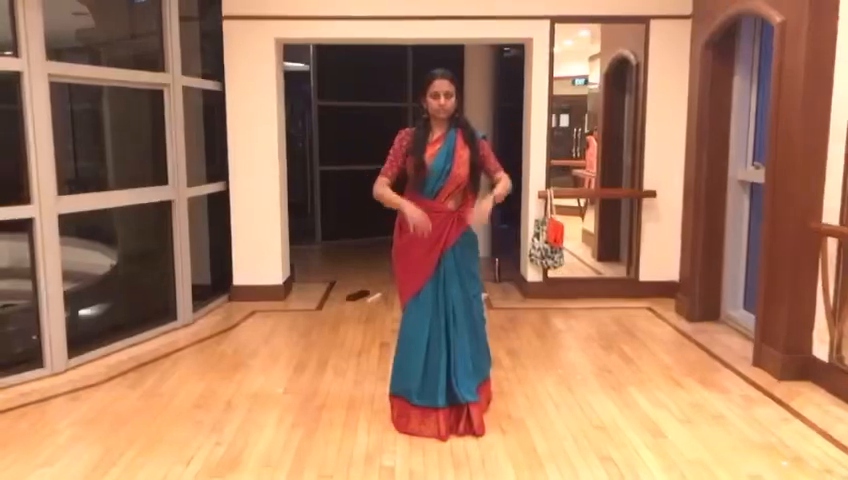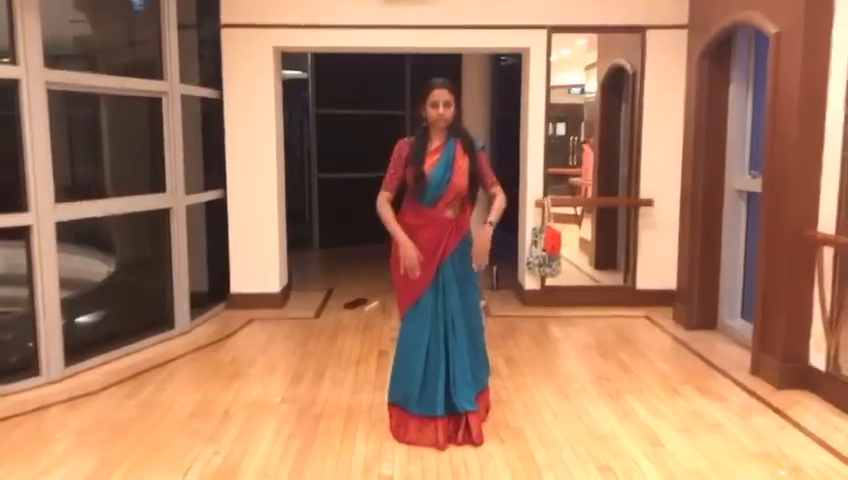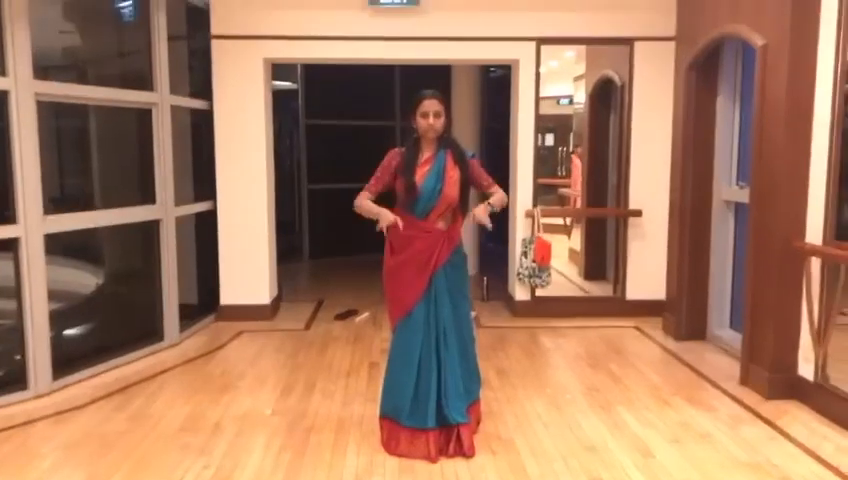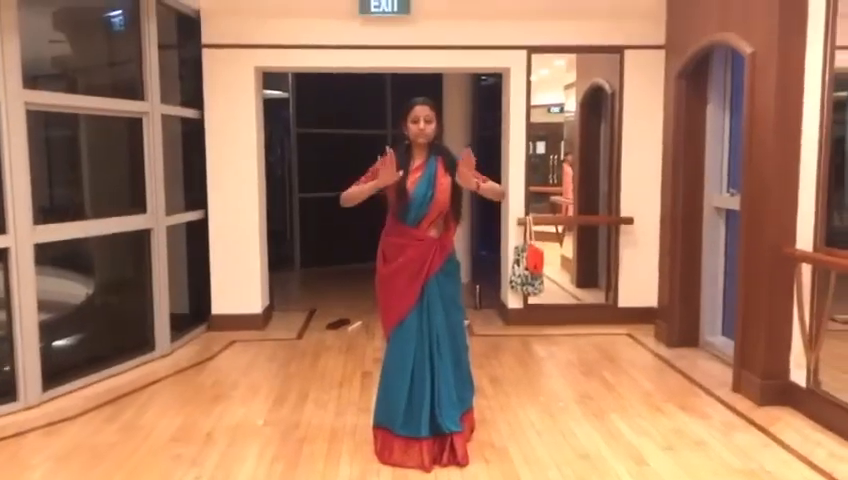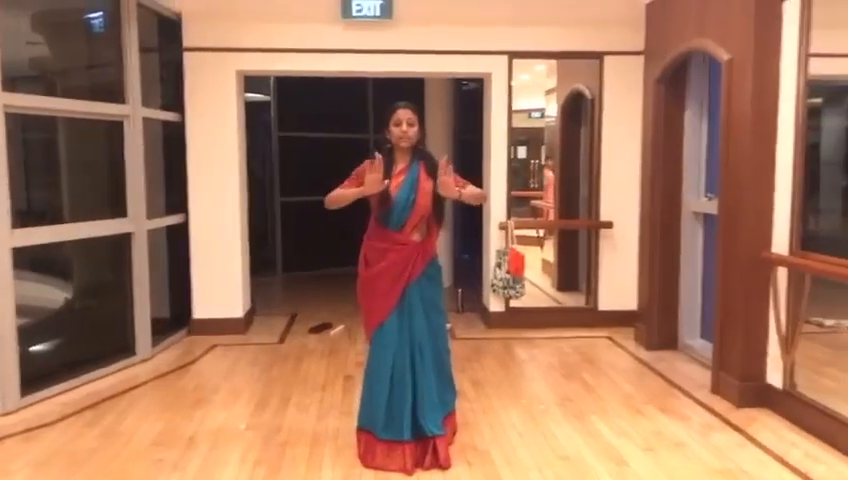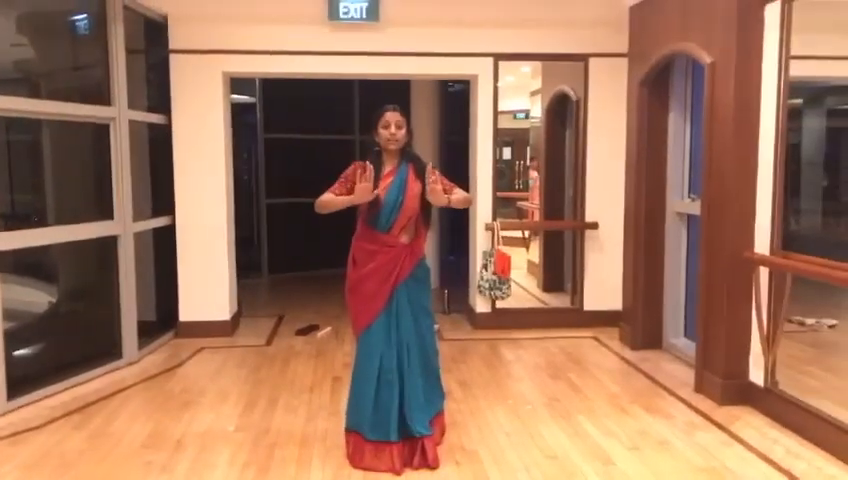
dt=0.2s
person 1, frame 1
left shoulder: (471, 140)
right shoulder: (409, 138)
left elbow: (504, 180)
right elbow: (380, 187)
left wrist: (489, 200)
right wrist: (406, 203)
left hip: (456, 238)
right hip: (417, 239)
left knee: (461, 312)
right knee: (421, 315)
left ankle: (462, 393)
right ankle: (421, 397)
person 1, frame 2
left shoulder: (469, 150)
right shoulder: (407, 148)
left elbow: (498, 194)
right elbow: (383, 200)
left wrist: (487, 228)
right wrist: (402, 240)
left hip: (456, 247)
right hip: (415, 247)
left knee: (459, 321)
right knee: (419, 324)
left ankle: (461, 403)
right ankle: (419, 407)
person 1, frame 3
left shoulder: (461, 160)
right shoulder: (398, 158)
left elbow: (499, 195)
right elbow: (361, 201)
left wrist: (486, 206)
right wrist: (381, 212)
left hip: (447, 257)
right hip: (406, 257)
left knee: (450, 332)
right knee: (412, 335)
left ankle: (452, 414)
right ankle: (411, 417)
person 1, frame 4
left shoulder: (451, 165)
right shoulder: (390, 163)
left elbow: (498, 194)
right elbow: (346, 199)
left wrist: (473, 184)
right wrist: (380, 183)
left hip: (439, 265)
right hip: (400, 265)
left knee: (443, 339)
right knee: (405, 342)
left ankle: (446, 422)
right ankle: (405, 427)
person 1, frame 5
left shoulder: (433, 169)
right shoulder: (373, 168)
left elbow: (480, 196)
right elbow: (330, 201)
left wrist: (454, 192)
right wrist: (365, 190)
left hip: (421, 268)
right hip: (383, 268)
left knee: (425, 341)
right knee: (387, 346)
left ankle: (427, 426)
right ankle: (388, 430)
person 1, frame 6
left shoulder: (421, 171)
right shoulder: (361, 170)
left elbow: (466, 199)
right elbow: (320, 204)
left wrist: (443, 199)
right wrist: (355, 198)
left hip: (409, 270)
right hip: (371, 270)
left knee: (413, 343)
right knee: (375, 347)
left ankle: (416, 426)
right ankle: (376, 430)
